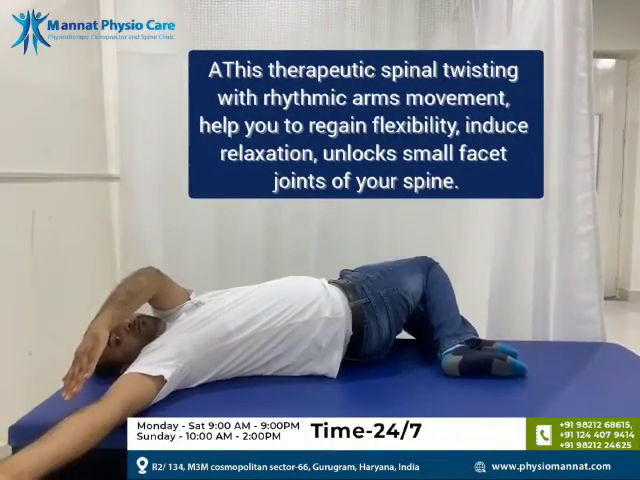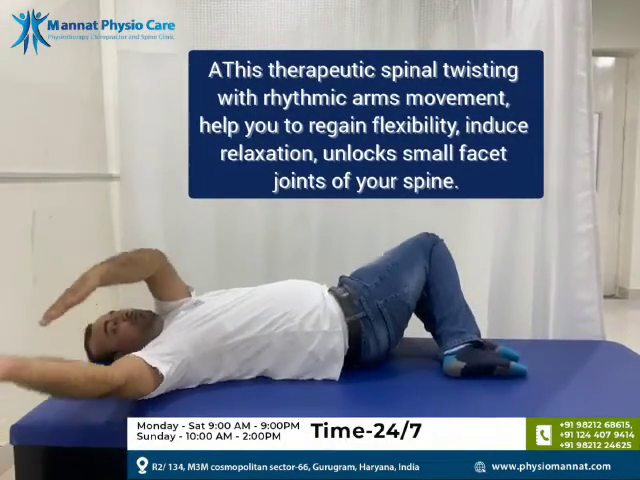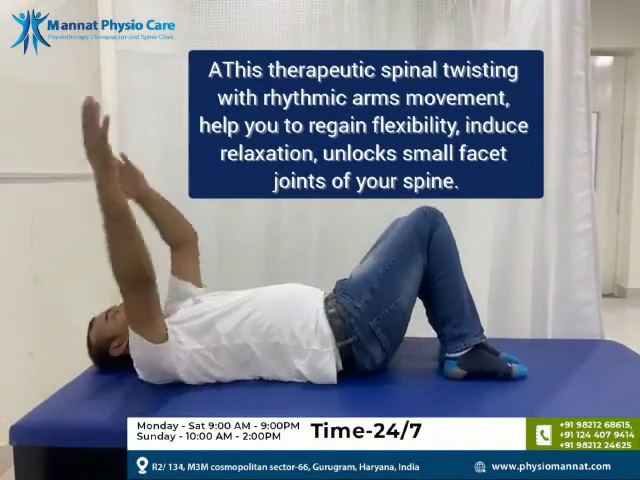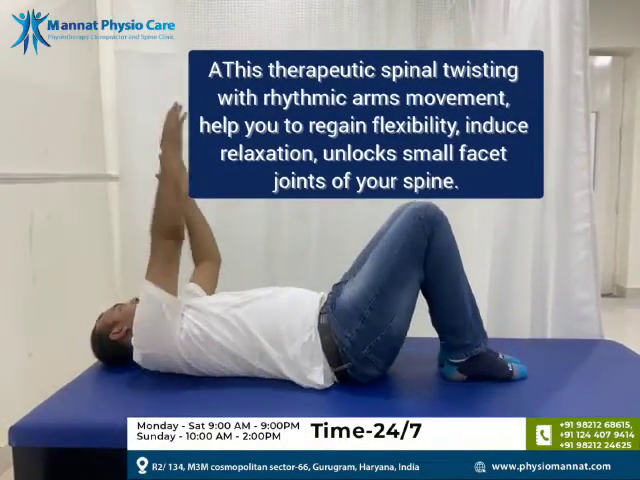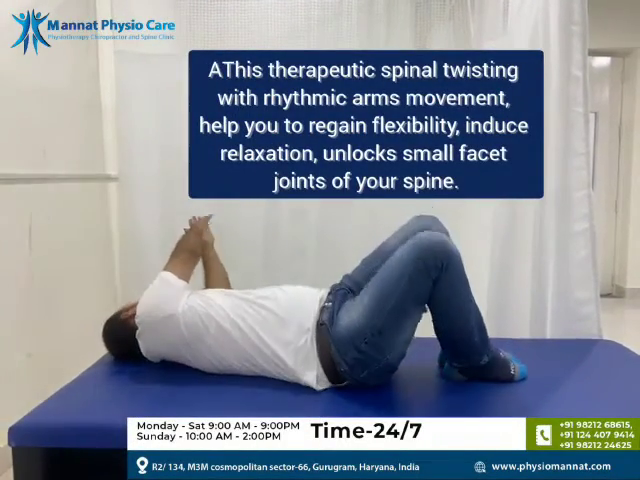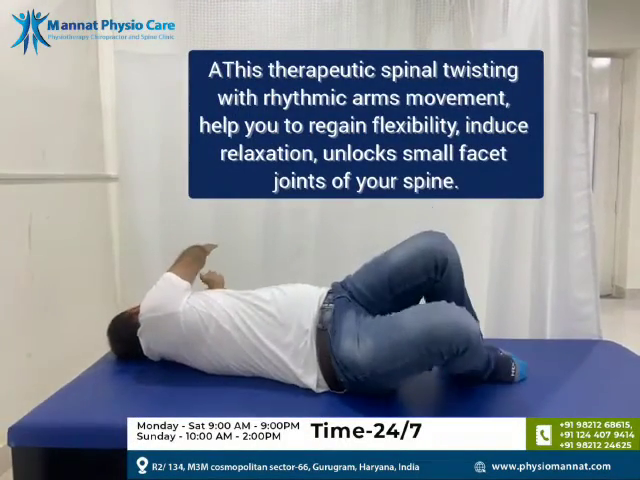
dt=0.4s
person 1, frame 1
left shoulder: (177, 315)
right shoulder: (161, 361)
left elbow: (149, 276)
right elbow: (107, 411)
left wrist: (102, 317)
left hip: (338, 300)
right knee: (426, 268)
left ankle: (457, 346)
right ankle: (459, 346)
person 1, frame 2
left shoulder: (176, 314)
right shoulder: (165, 359)
left elbow: (153, 259)
right elbow: (109, 379)
left wrist: (96, 272)
left hip: (337, 306)
right hip: (351, 323)
left knee: (424, 254)
right knee: (428, 246)
left ankle: (461, 348)
right ankle: (462, 349)
person 1, frame 3
left shoulder: (182, 308)
right shoulder: (155, 360)
left elbow: (185, 239)
right elbow: (138, 278)
left wrist: (141, 192)
left hip: (339, 313)
right hip: (347, 337)
left knee: (422, 241)
right knee: (426, 221)
left ankle: (465, 350)
right ankle: (465, 351)
person 1, frame 4
left shoulder: (179, 315)
right shoulder: (153, 341)
left elbow: (209, 259)
right elbow: (166, 237)
left wrist: (182, 193)
left hip: (328, 317)
right hip: (345, 345)
left knee: (414, 219)
right knee: (422, 219)
left ankle: (463, 355)
right ankle: (468, 355)
person 1, frame 5
left shoulder: (172, 320)
right shoulder: (156, 318)
left elbow: (219, 298)
right elbow: (185, 252)
left wrist: (206, 244)
right wrist: (199, 237)
left hip: (330, 307)
right hip: (343, 351)
left knee: (426, 229)
right knee: (433, 251)
left ankle: (461, 356)
right ankle: (476, 361)
person 1, frame 6
left shoulder: (170, 319)
right shoulder: (157, 318)
right elbow: (189, 260)
left wrist: (215, 286)
left hip: (332, 304)
right hip: (336, 354)
left knee: (436, 250)
right knee: (452, 328)
left ankle: (464, 351)
right ankle: (485, 365)
